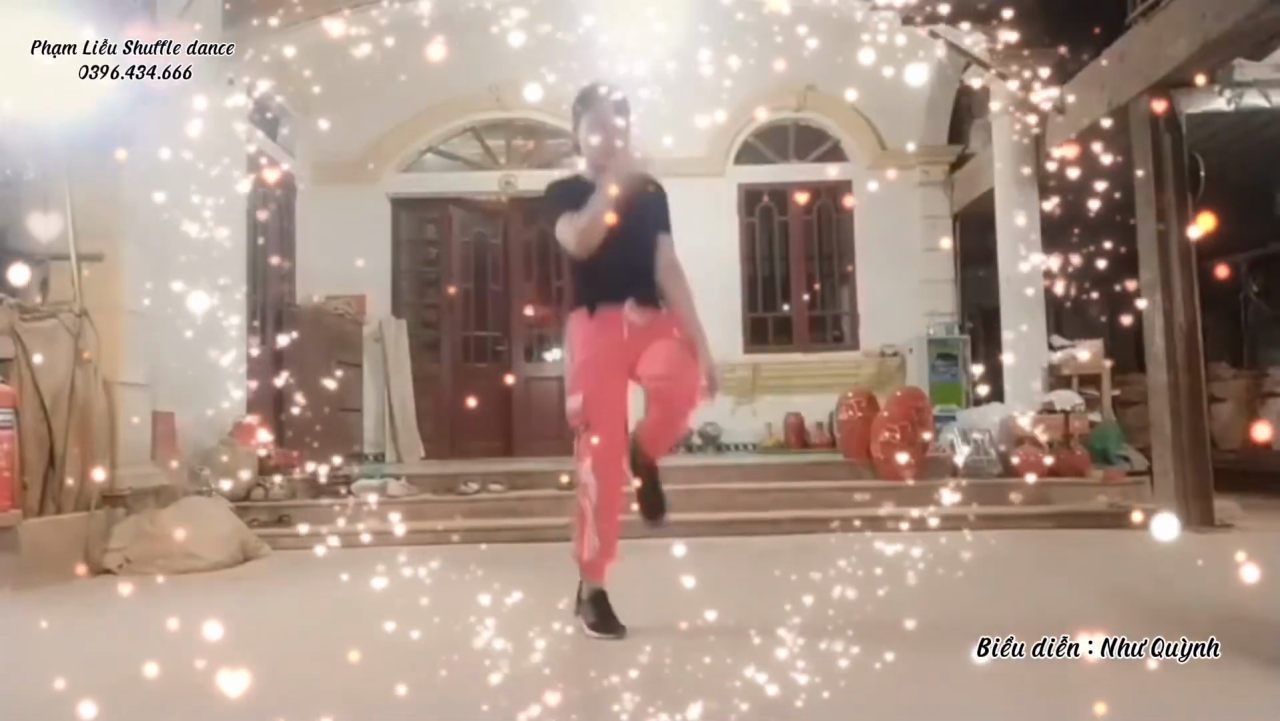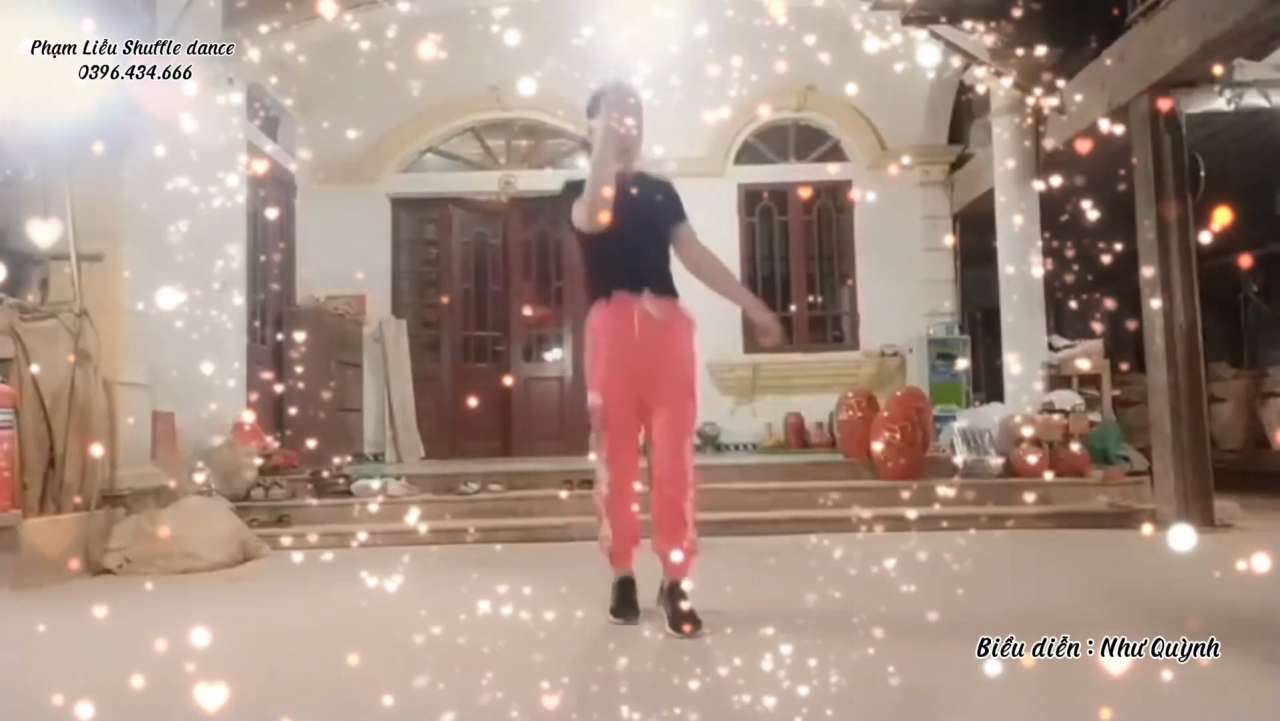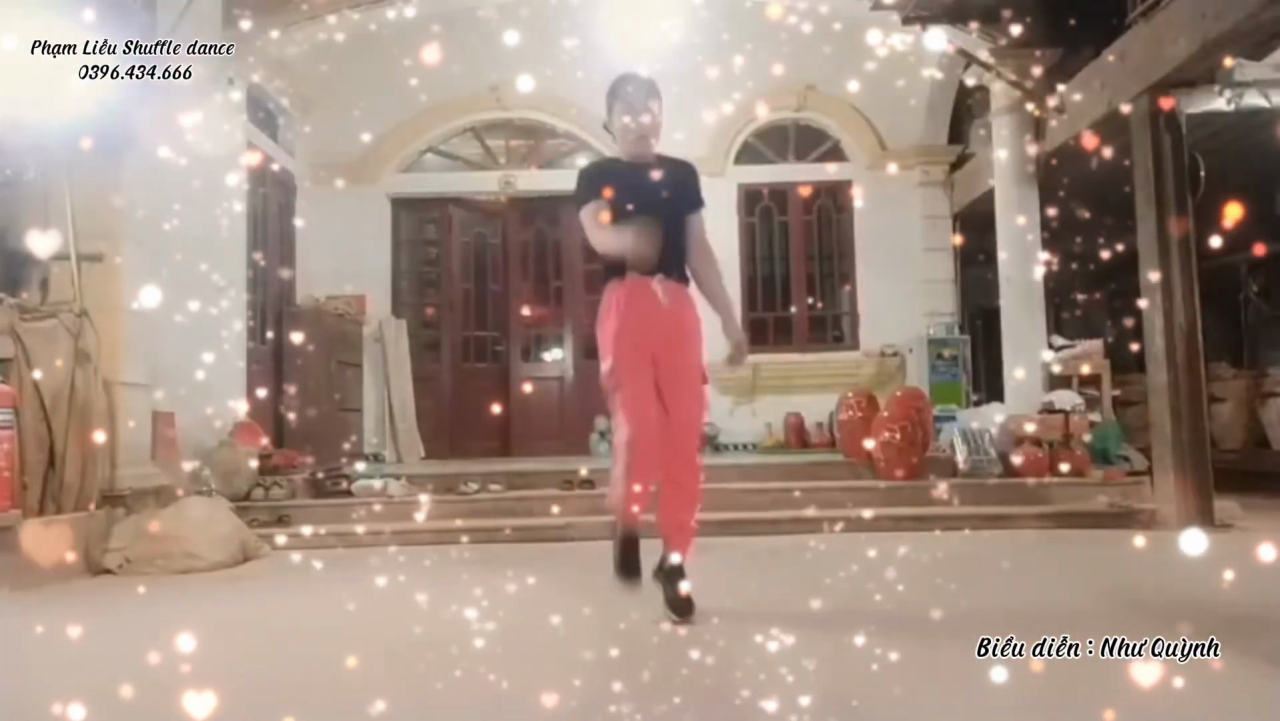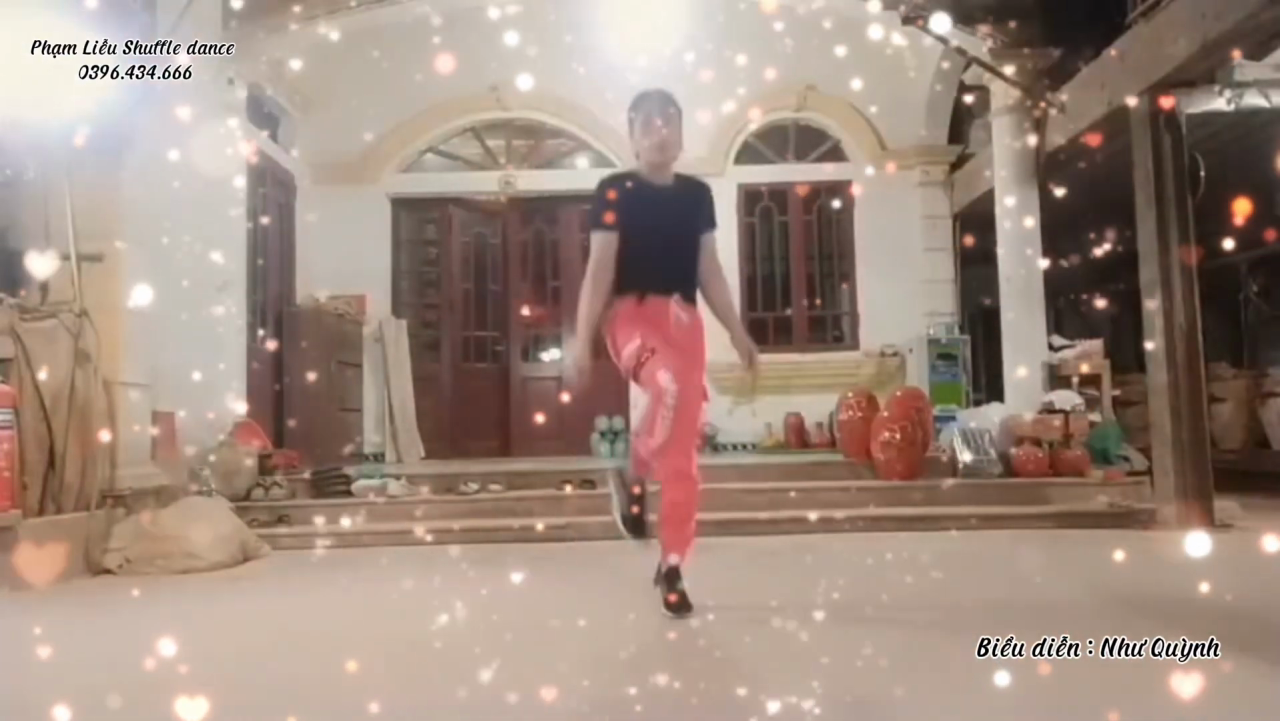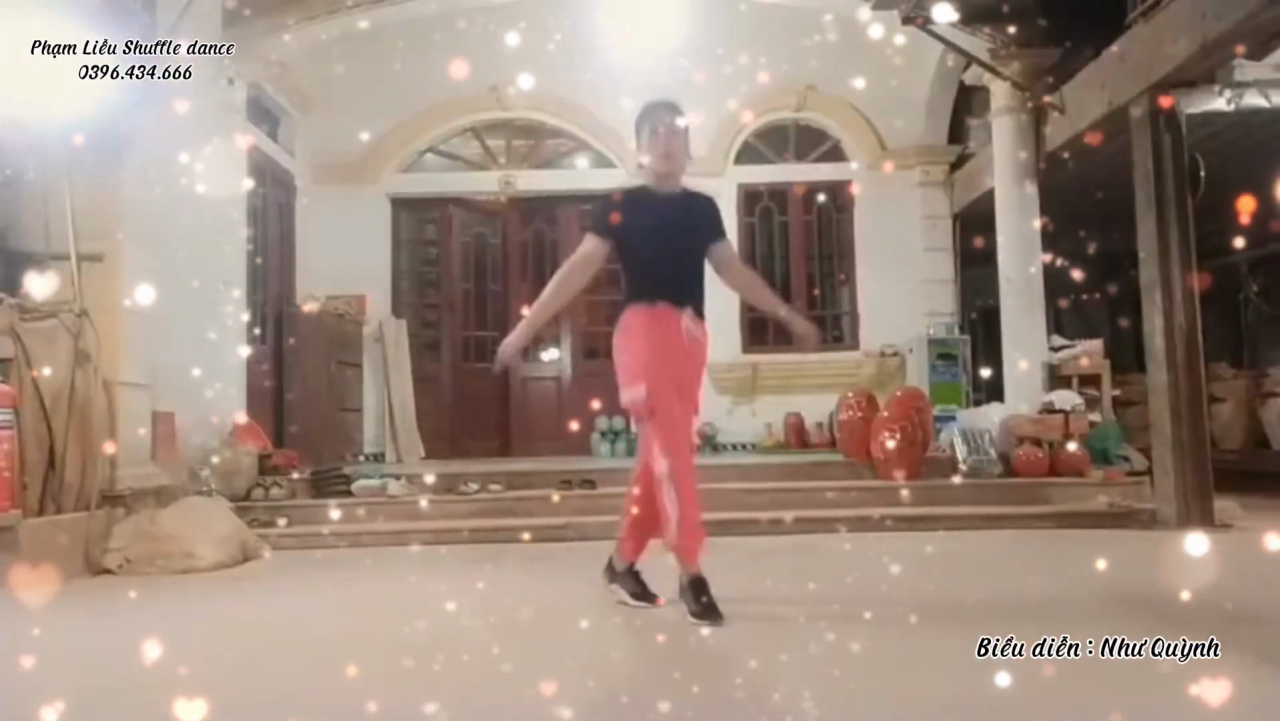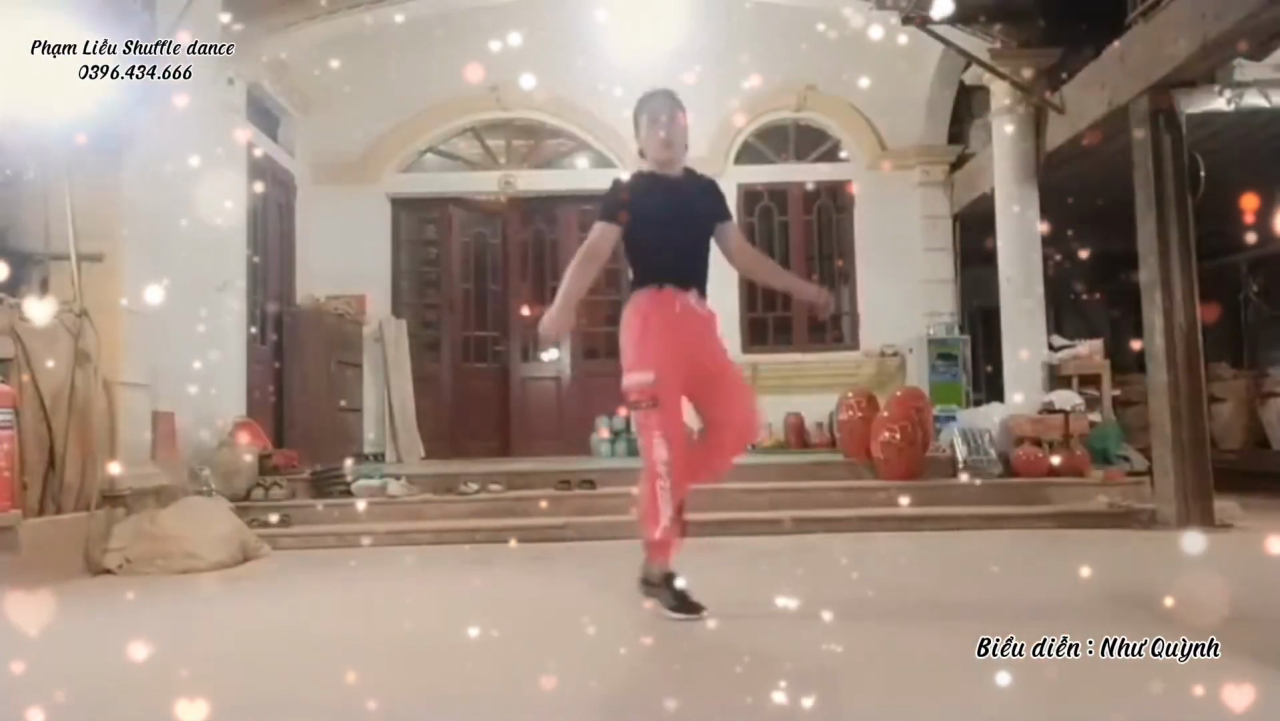
dt=0.2s
person 1, frame 1
left shoulder: (653, 193)
right shoulder: (565, 194)
left elbow: (669, 271)
right elbow: (578, 242)
left wrist: (699, 342)
right wrist: (610, 185)
left hip: (653, 323)
right hip: (595, 329)
left knee: (678, 385)
right knee: (600, 464)
left ankle: (646, 456)
right ankle: (591, 590)
person 1, frame 2
left shoulder: (661, 190)
right shoulder: (579, 189)
left elbow: (694, 253)
right elbow: (590, 222)
left wrist: (754, 307)
right wrist: (606, 158)
left hip: (667, 322)
right hip: (611, 324)
left knee: (673, 456)
right knee: (616, 456)
left ankle: (676, 584)
right ankle: (622, 576)
person 1, frame 3
left shoulder: (682, 174)
right shoulder: (596, 176)
left elbow: (699, 251)
right elbow: (597, 234)
left wrist: (731, 319)
right wrist: (625, 241)
left hip: (679, 307)
right hip: (627, 305)
left knee: (684, 438)
right knee: (635, 427)
left ankle: (674, 560)
right ankle: (627, 530)
person 1, frame 4
left shoulder: (697, 194)
right shoulder: (614, 194)
left elbow: (709, 271)
right elbow: (601, 267)
left wrist: (739, 335)
right wrist: (582, 339)
left hip: (687, 322)
right hip: (636, 316)
left knee: (685, 448)
right knee: (667, 390)
left ankle: (673, 565)
right ankle: (630, 477)
person 1, frame 5
left shoulder: (702, 206)
right shoulder: (623, 204)
left elbow: (733, 269)
right elbow: (580, 267)
left wrist: (789, 316)
right wrist: (527, 326)
left hip: (691, 336)
right hip: (644, 332)
left knee: (660, 459)
right knee: (671, 454)
left ankle: (621, 564)
right ankle: (691, 575)
person 1, frame 6
left shoulder: (704, 189)
right shoulder: (628, 192)
left elbow: (740, 251)
right elbow: (594, 251)
left wrist: (799, 286)
right wrist: (562, 306)
left hip: (696, 320)
right hip: (651, 316)
left knee: (738, 424)
right knee: (664, 444)
left ankle: (672, 491)
right ankle: (658, 573)
